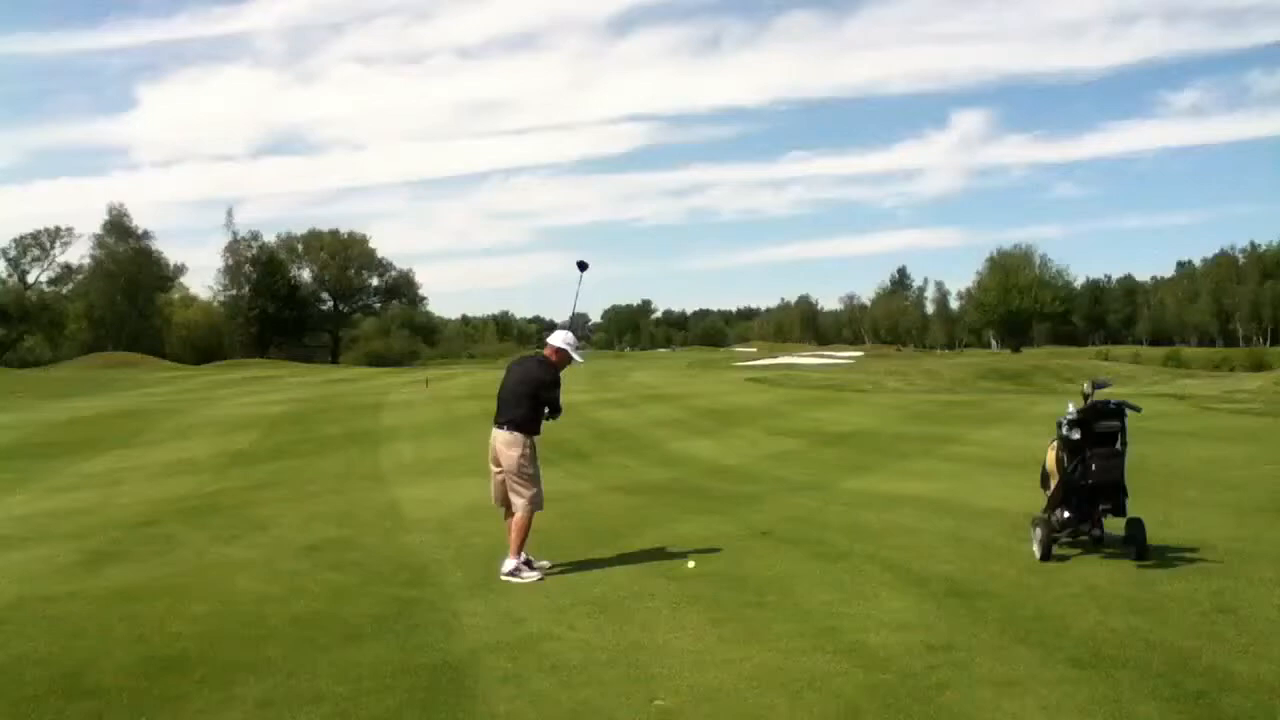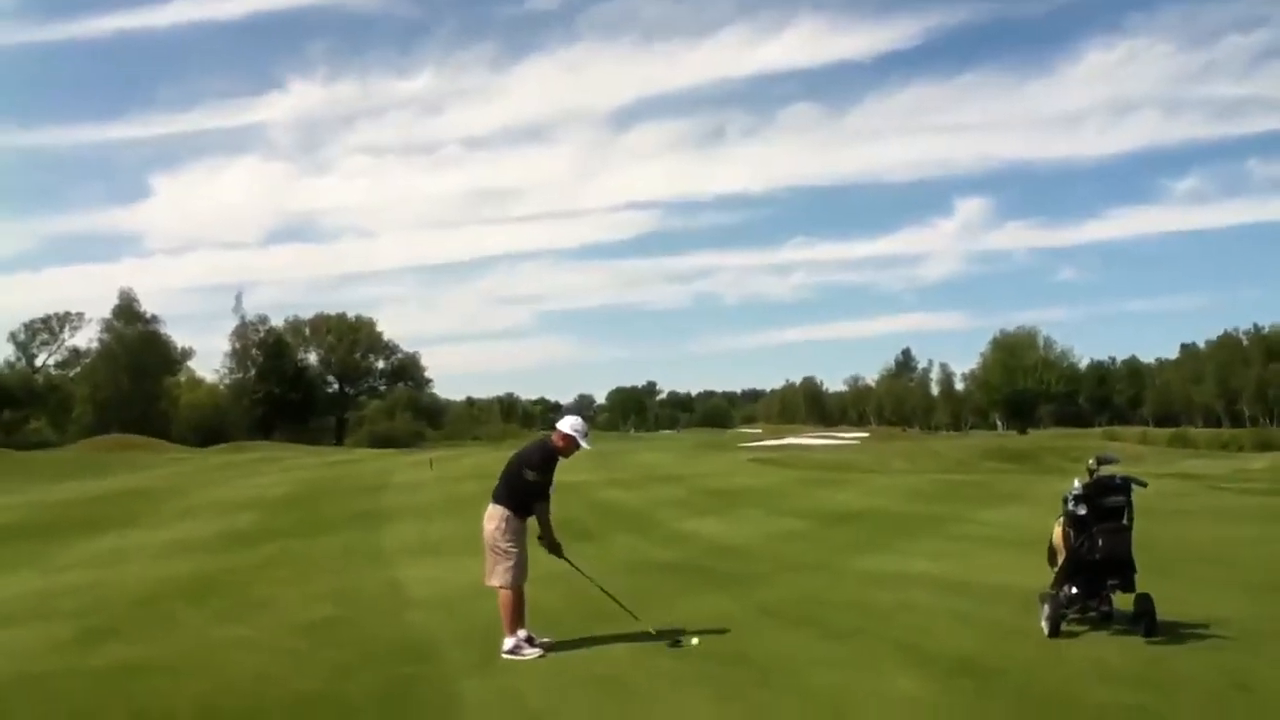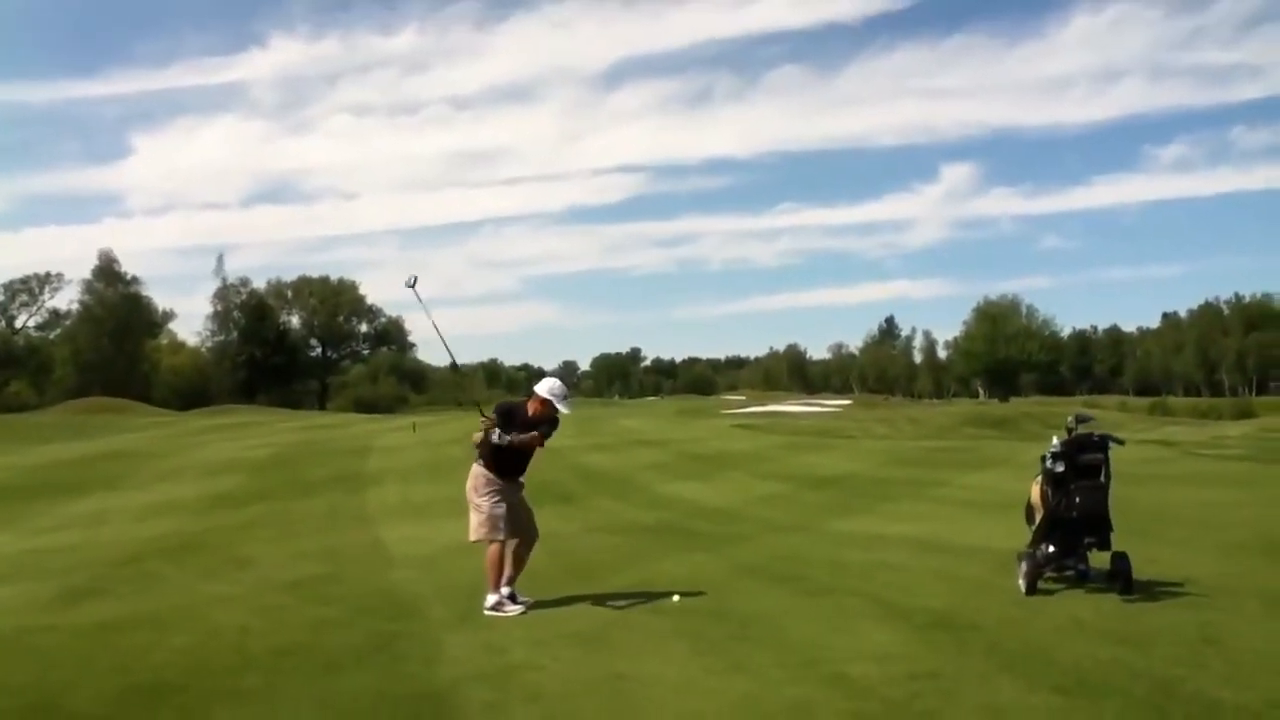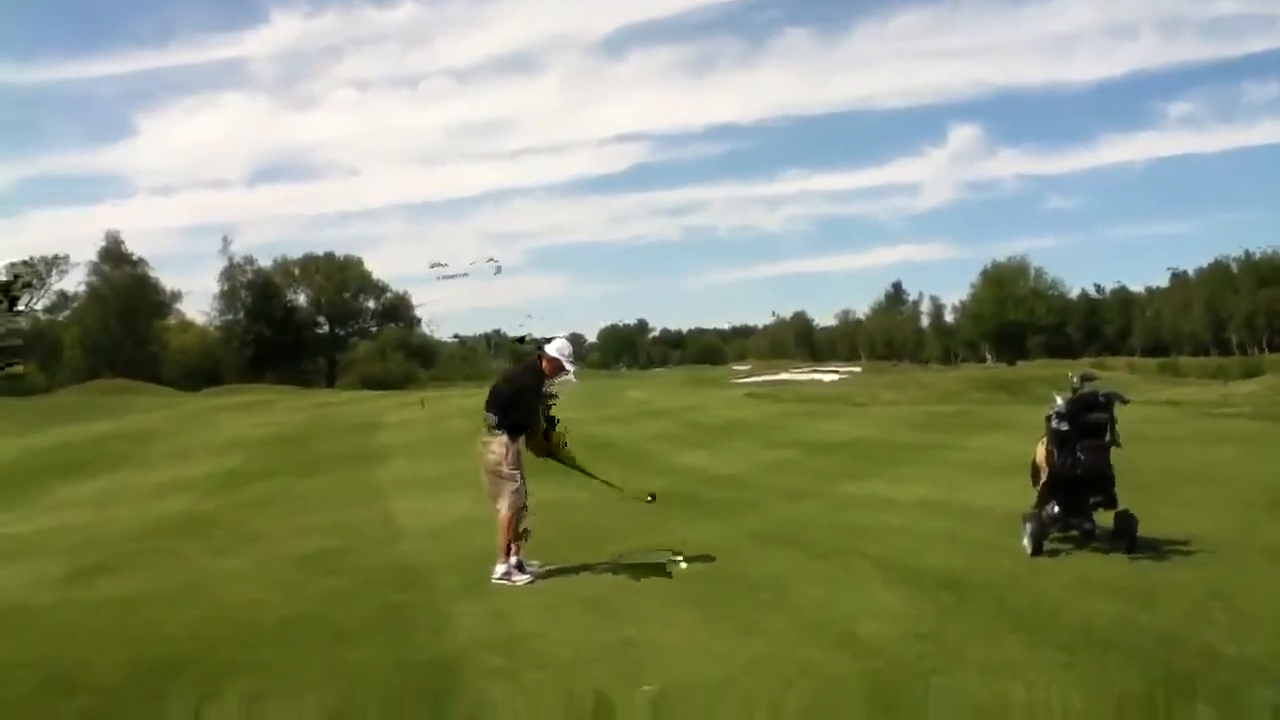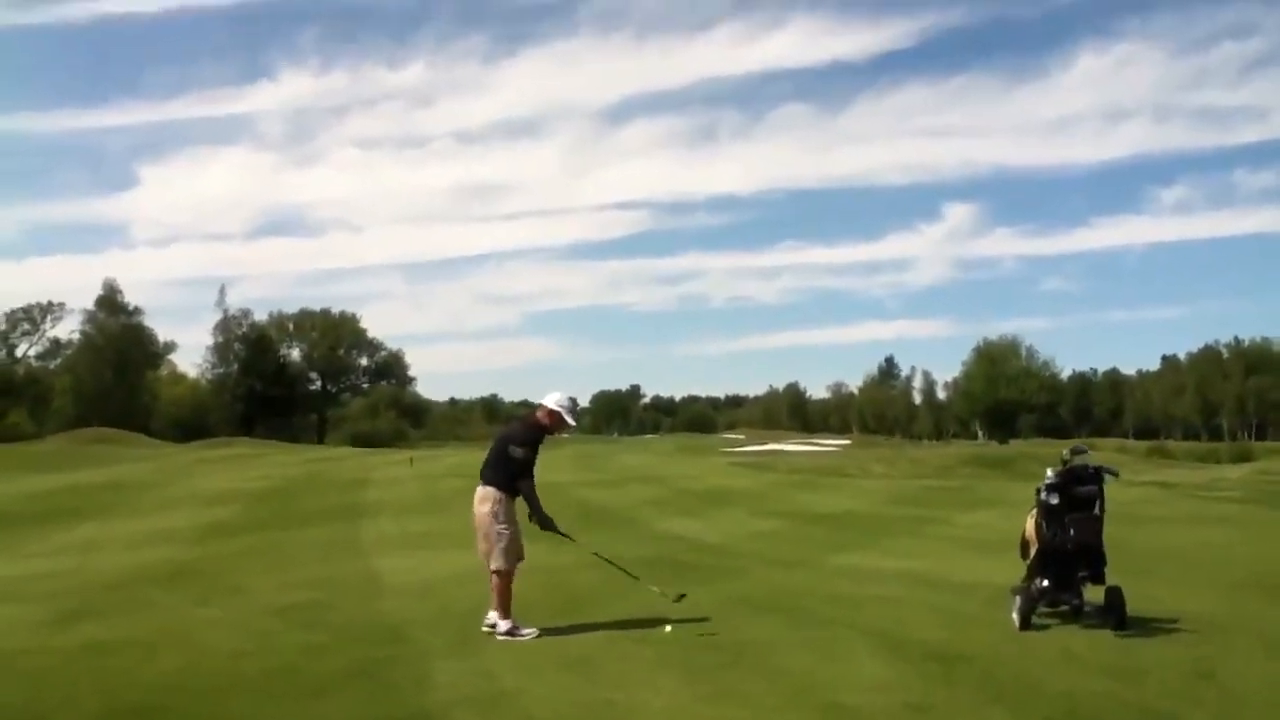
dt=1s
person 1, frame 1
left shoulder: (518, 364)
right shoulder: (548, 376)
right elbow: (554, 412)
left wrist: (537, 412)
right wrist: (548, 412)
left hip: (499, 435)
right hip: (517, 441)
left knee: (512, 503)
right knee: (526, 504)
left ankle: (519, 556)
right ankle: (511, 564)
person 1, frame 2
left shoulder: (547, 453)
right shoulder: (538, 456)
left elbow: (542, 498)
right elbow: (538, 502)
left wrist: (546, 534)
right wrist: (549, 537)
left hip: (512, 517)
right hip: (504, 517)
left knee: (516, 579)
right knee: (508, 580)
left ankle: (521, 633)
right ankle: (510, 642)
person 1, frame 3
left shoulder: (550, 422)
right shoulder: (506, 410)
left elbow: (533, 438)
right elbow: (476, 443)
left wrist: (508, 438)
right wrist: (486, 434)
left hip: (511, 481)
right hip: (486, 477)
left knee: (528, 535)
right knee: (497, 537)
left ankle: (506, 589)
right ankle: (493, 599)
person 1, frame 4
left shoulder: (531, 372)
right shoulder: (529, 378)
left elbow: (528, 416)
right elbow: (531, 423)
left hip: (502, 439)
right hip: (500, 441)
left knee: (515, 502)
right knee: (511, 503)
left ankle: (514, 559)
right ankle: (502, 568)
person 1, frame 5
left shoulder: (529, 431)
right shoulder: (525, 433)
left elbow: (524, 477)
right elbow: (522, 479)
left wrist: (536, 511)
right wrist: (539, 512)
left hip: (499, 497)
right hip: (495, 498)
left knee: (507, 560)
right knee: (503, 562)
left ankle: (494, 615)
right ankle: (504, 623)
